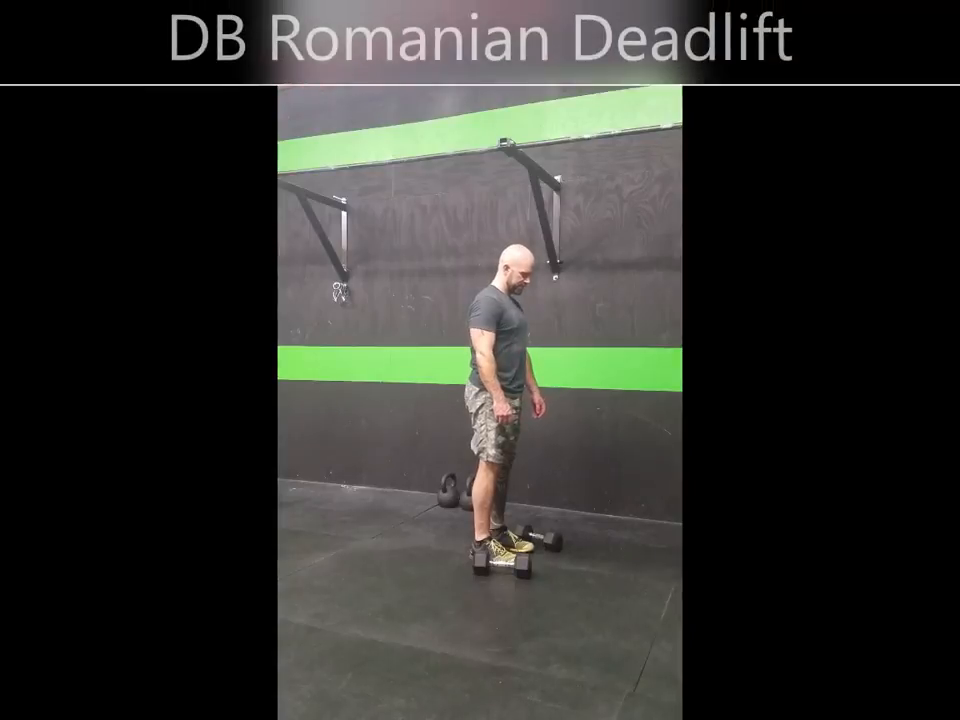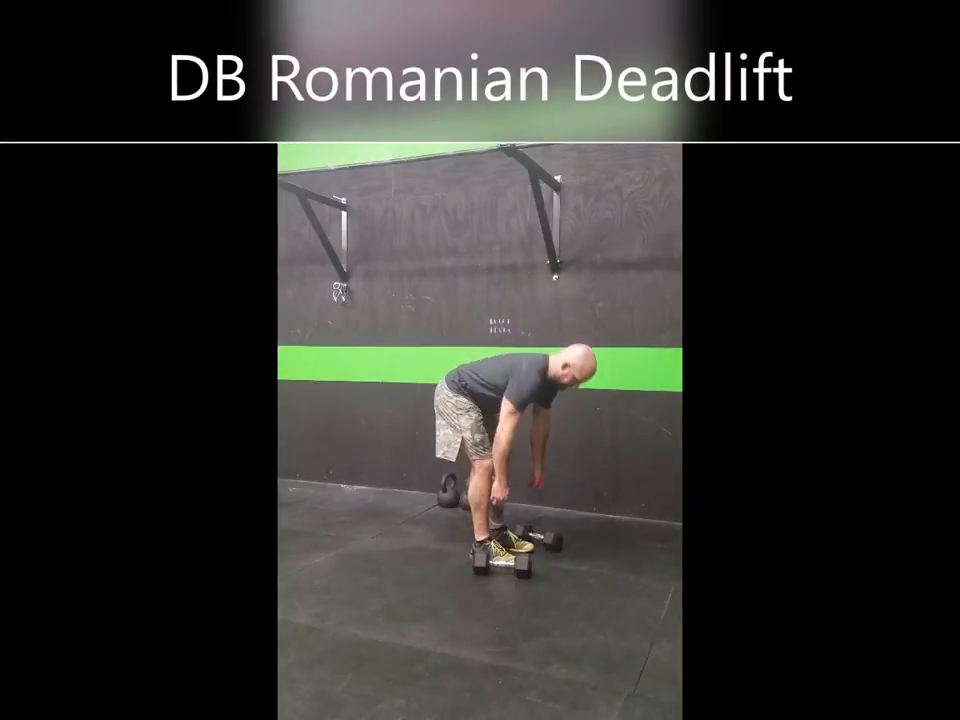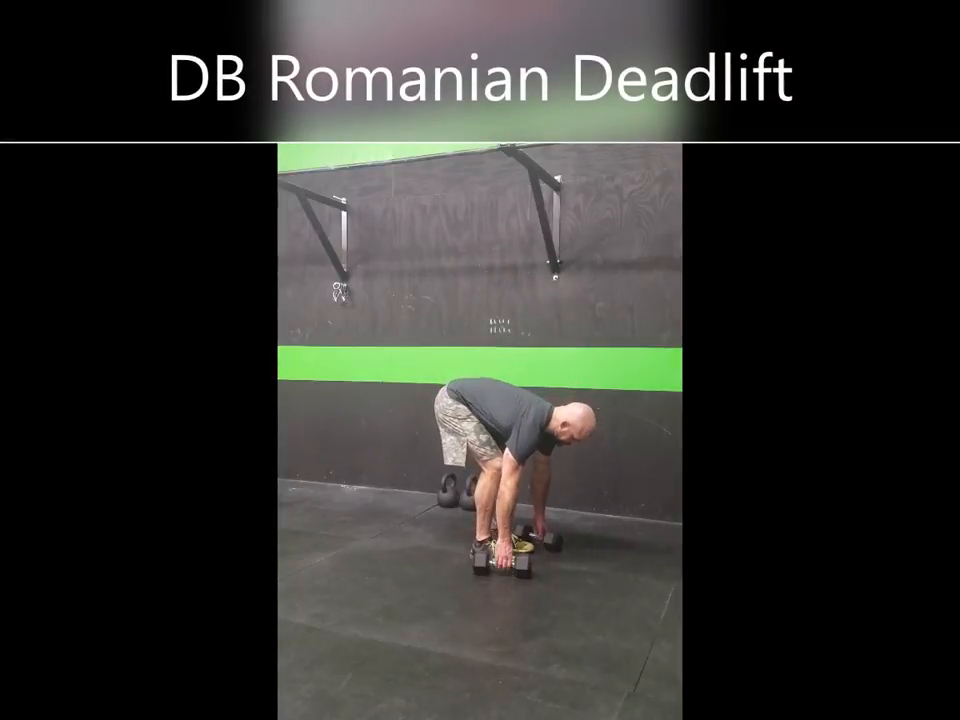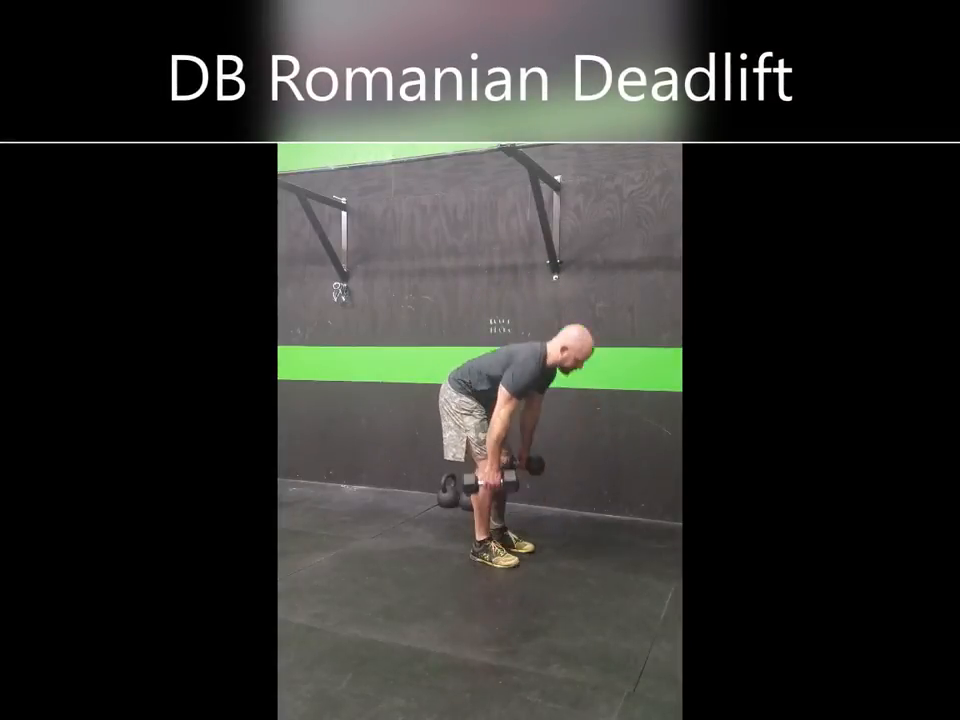
dt=0.7s
person 1, frame 1
left shoulder: (513, 303)
right shoulder: (487, 301)
right elbow: (483, 355)
left wrist: (534, 390)
right wrist: (498, 400)
left hip: (510, 396)
right hip: (489, 396)
left knee: (503, 466)
right knee: (490, 466)
left ankle: (498, 530)
right ankle: (481, 542)
person 1, frame 2
left shoulder: (548, 378)
right shoulder: (529, 376)
left elbow: (541, 423)
right elbow: (505, 431)
left wrist: (538, 466)
right wrist: (501, 482)
left hip: (479, 400)
right hip: (456, 396)
left knee: (495, 464)
right knee: (484, 465)
left ankle: (497, 531)
right ankle: (482, 543)
person 1, frame 3
left shoulder: (548, 422)
right shoulder: (529, 427)
left elbow: (542, 472)
right elbow: (508, 485)
left wrist: (539, 516)
right wrist: (504, 540)
left hip: (472, 400)
right hip: (453, 403)
left knee: (506, 466)
right knee: (495, 466)
left ankle: (496, 531)
right ankle: (483, 543)
person 1, frame 4
left shoulder: (545, 366)
right shoulder: (526, 364)
left elbow: (532, 409)
right elbow: (501, 416)
left wrist: (525, 450)
right wrist: (491, 469)
left hip: (481, 396)
right hip: (461, 396)
left knee: (503, 459)
right knee: (487, 462)
left ankle: (499, 532)
right ankle: (482, 544)
